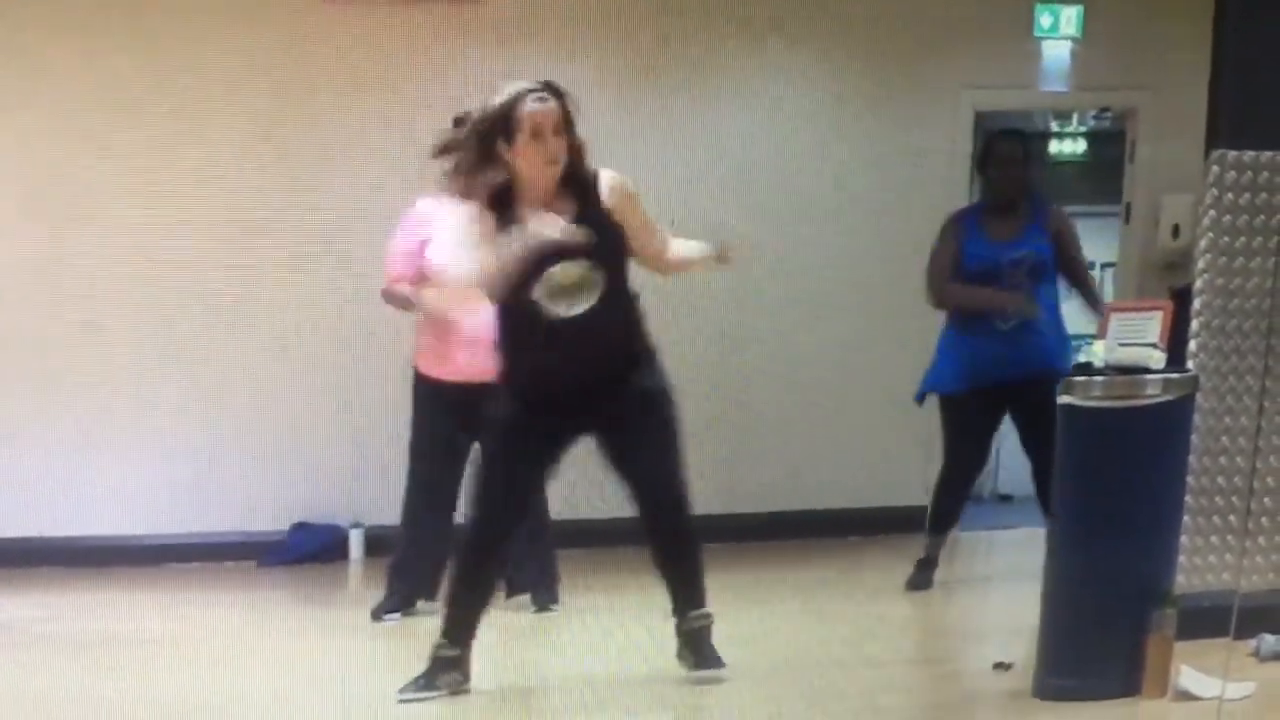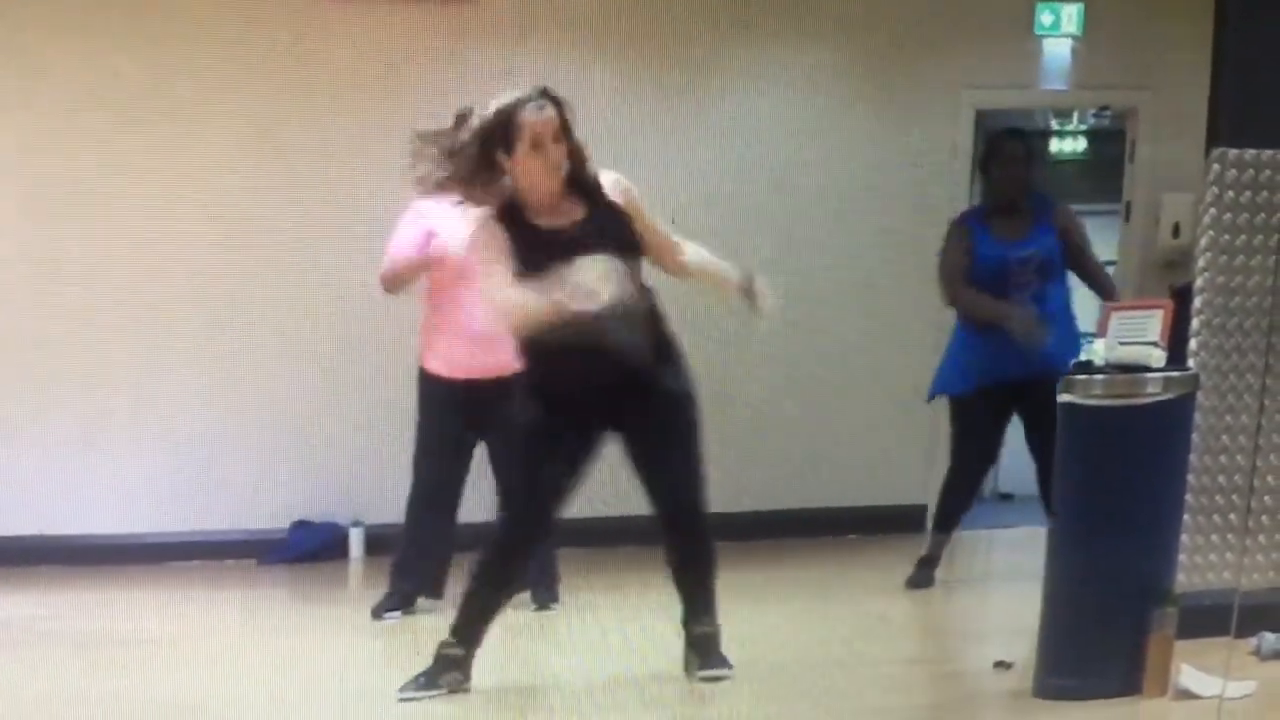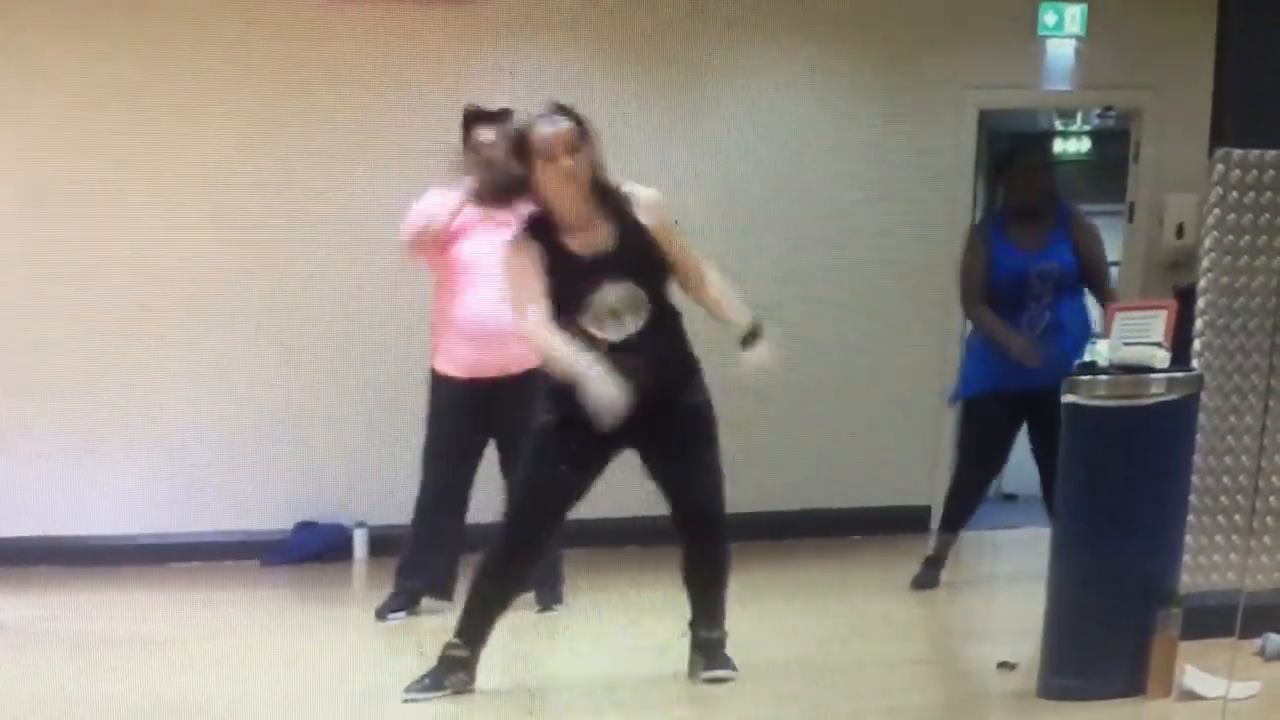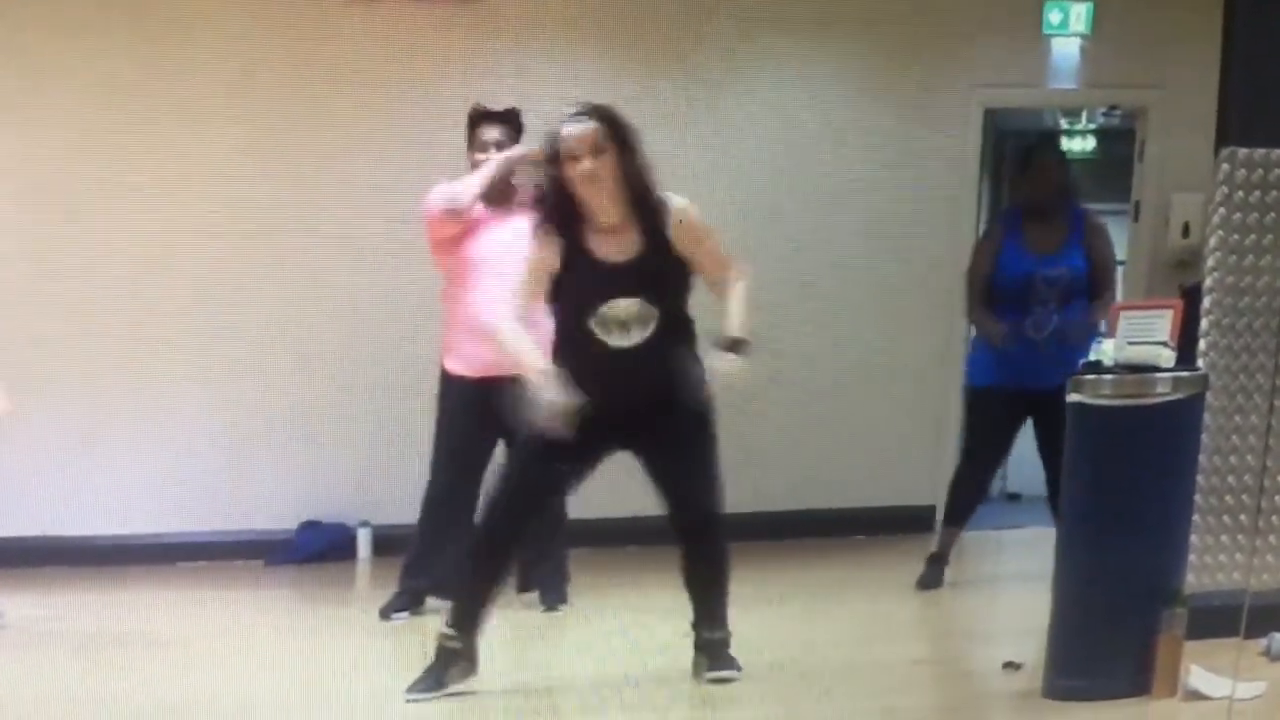
dt=0.1s
person 1, frame 1
left shoulder: (605, 190)
right shoulder: (486, 212)
left elbow: (659, 253)
right elbow: (463, 283)
left wrist: (708, 253)
right wrist: (524, 239)
left hip: (625, 381)
right hip: (535, 395)
left knee: (667, 505)
right knee: (489, 525)
left ankle: (695, 635)
right ankle: (451, 660)
person 1, frame 2
left shoulder: (611, 192)
right shoulder: (498, 226)
left elbow: (671, 254)
left wrist: (736, 280)
left hip: (652, 383)
right hip: (564, 398)
left knee: (685, 511)
right knee: (521, 528)
left ankle: (702, 640)
right ankle: (455, 657)
person 1, frame 3
left shoulder: (639, 207)
right shoulder: (527, 244)
left elbow: (695, 275)
right elbow: (536, 330)
left wrist: (747, 327)
right wrist: (592, 373)
left hip: (672, 400)
right hip: (586, 405)
left knee: (704, 518)
right knee: (524, 530)
left ankle: (708, 642)
right ankle: (459, 658)
person 1, frame 4
left shoulder: (671, 217)
right shoulder: (551, 235)
left elbow: (730, 276)
right elbow: (516, 320)
left wrist: (732, 339)
right wrist: (541, 381)
left hip: (670, 403)
right hip: (578, 404)
left knee: (701, 520)
right knee: (503, 518)
left ankle: (712, 643)
right ankle: (455, 651)
person 2, frame 1
right shoulder: (427, 213)
right elbow: (392, 286)
right wrist: (425, 301)
right hip: (441, 379)
right knee: (429, 486)
left ankle: (538, 582)
right ankle: (406, 588)
person 2, frame 2
right shoulder: (428, 210)
right elbow: (391, 279)
right wrist: (424, 259)
left hip: (515, 375)
right hip: (446, 377)
left knee: (525, 481)
right knee: (433, 483)
left ankle: (541, 580)
right ankle: (408, 586)
person 2, frame 3
left shoulder: (534, 208)
right shoulder: (441, 207)
right elbow: (416, 239)
right wrist: (471, 185)
left hip: (526, 372)
right hip: (457, 375)
right knee: (442, 484)
left ankle: (546, 580)
right ankle: (413, 587)
person 2, frame 4
right shoulder: (450, 201)
right elbow: (447, 208)
right wrist: (499, 166)
right hip: (467, 374)
right knee: (450, 483)
left ankle: (549, 581)
right ankle: (418, 586)
person 3, frame 1
left shoulder: (1049, 219)
right shoulder: (960, 226)
left elbow: (1078, 274)
right elbow: (938, 292)
left wrist: (1102, 310)
right wrist: (997, 298)
left hip: (1039, 366)
right hip: (972, 368)
left knee: (1052, 461)
right knee: (961, 464)
right ankle: (929, 559)
person 3, frame 2
left shoulder: (1056, 217)
right shoulder: (966, 227)
left elbow: (1091, 271)
right elbow: (955, 292)
right wrist: (1008, 314)
left hip: (1049, 366)
right hip: (981, 369)
left knee: (1056, 461)
right knee: (969, 464)
right ankle: (931, 557)
person 3, frame 3
left shoulder: (1075, 227)
right shoulder: (986, 234)
left elbow: (1102, 286)
right elbow: (973, 302)
right wrist: (1007, 338)
left hip: (1062, 373)
right hip: (995, 375)
left knee: (1061, 468)
right knee: (977, 468)
right ankle: (937, 557)
person 3, frame 4
left shoulder: (1088, 229)
right shoulder: (1000, 232)
left elbow: (1106, 293)
right elbow: (975, 299)
left wrist: (1090, 322)
right wrist: (987, 325)
left hip: (1066, 373)
right hip: (1001, 371)
left knee: (1065, 468)
right knee: (978, 461)
right ankle: (940, 555)
